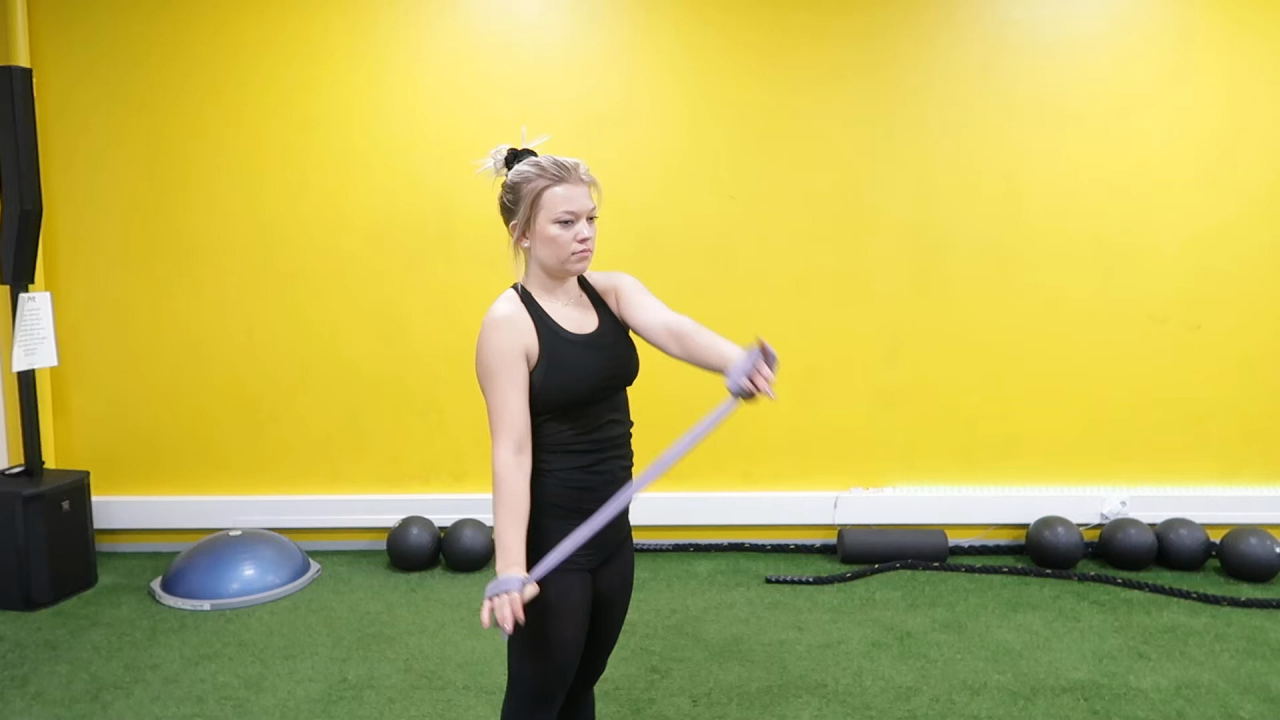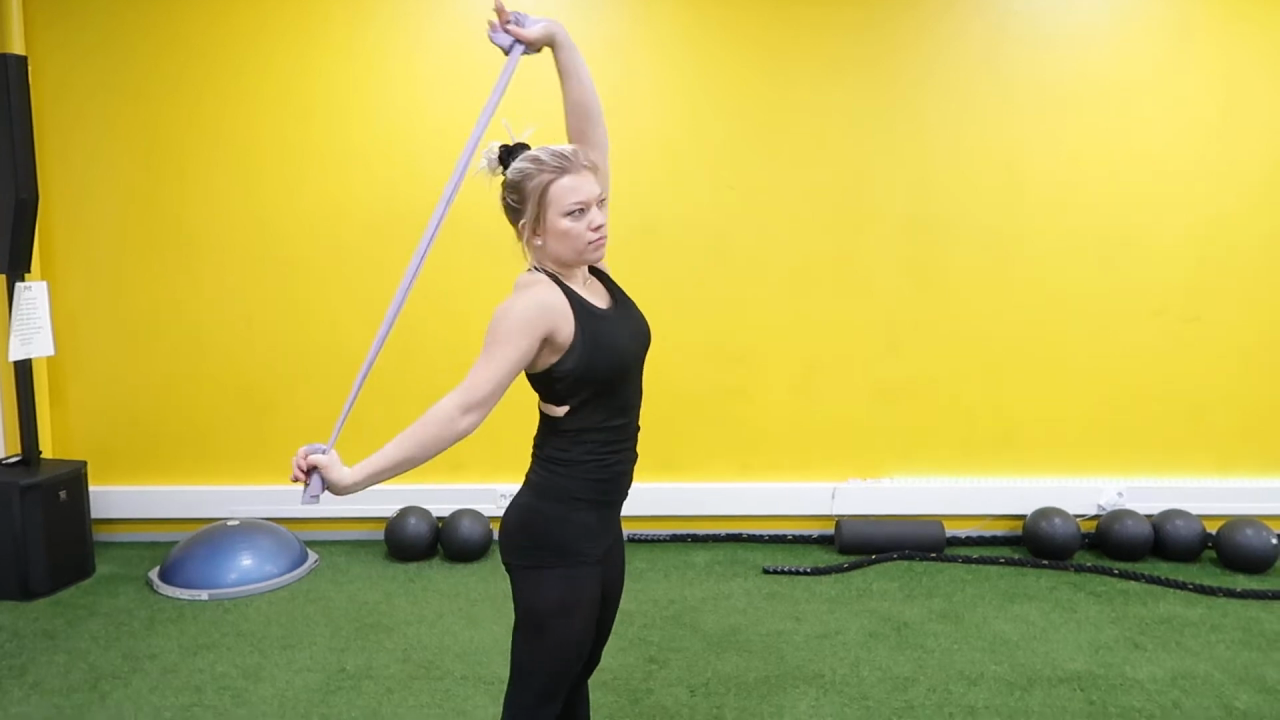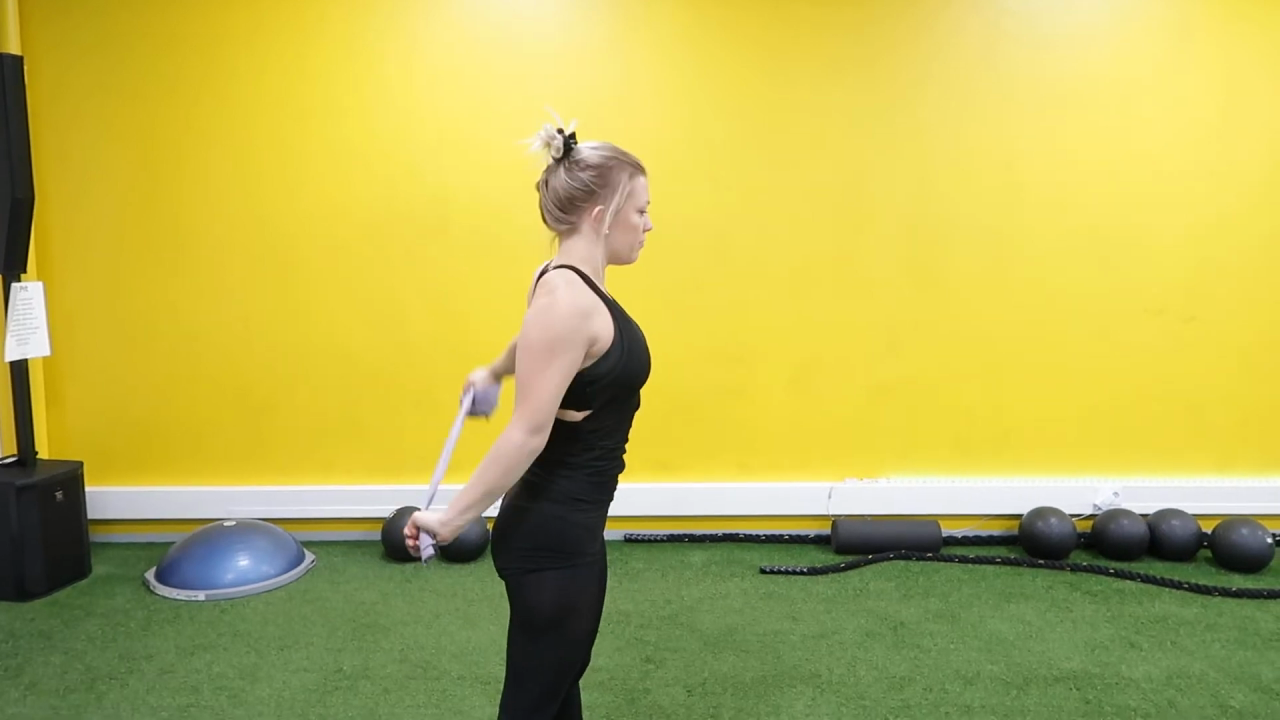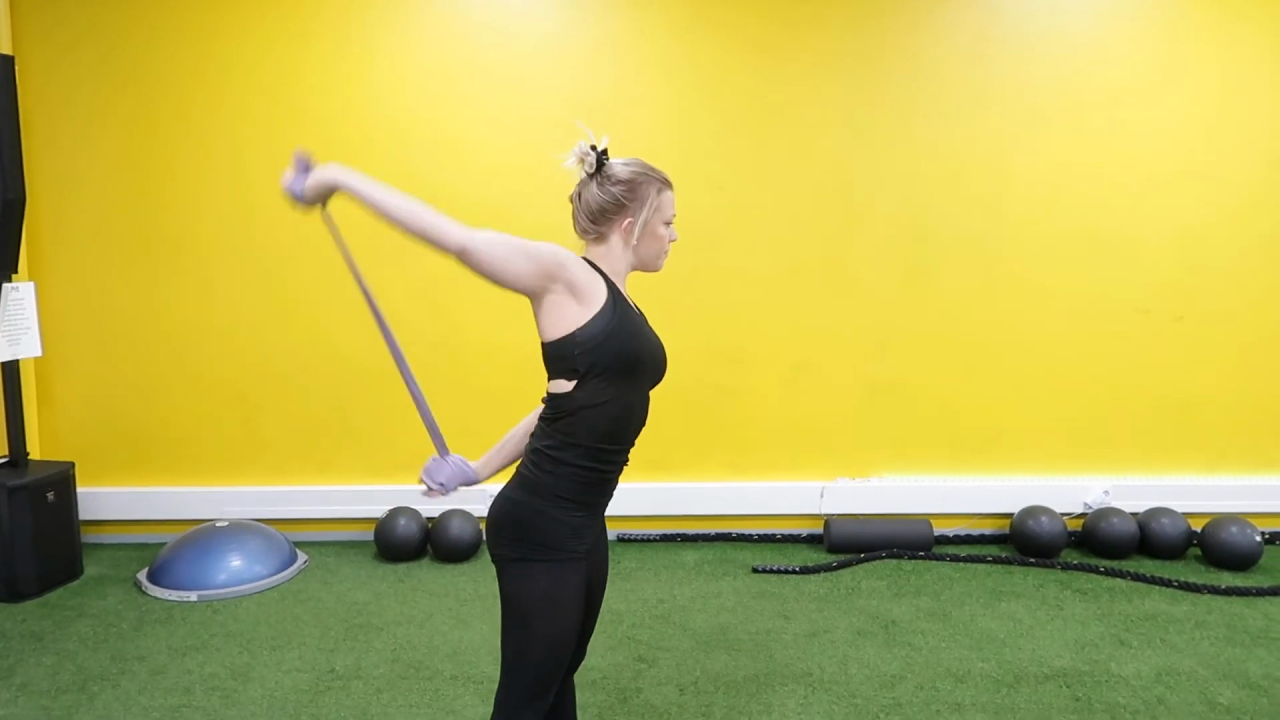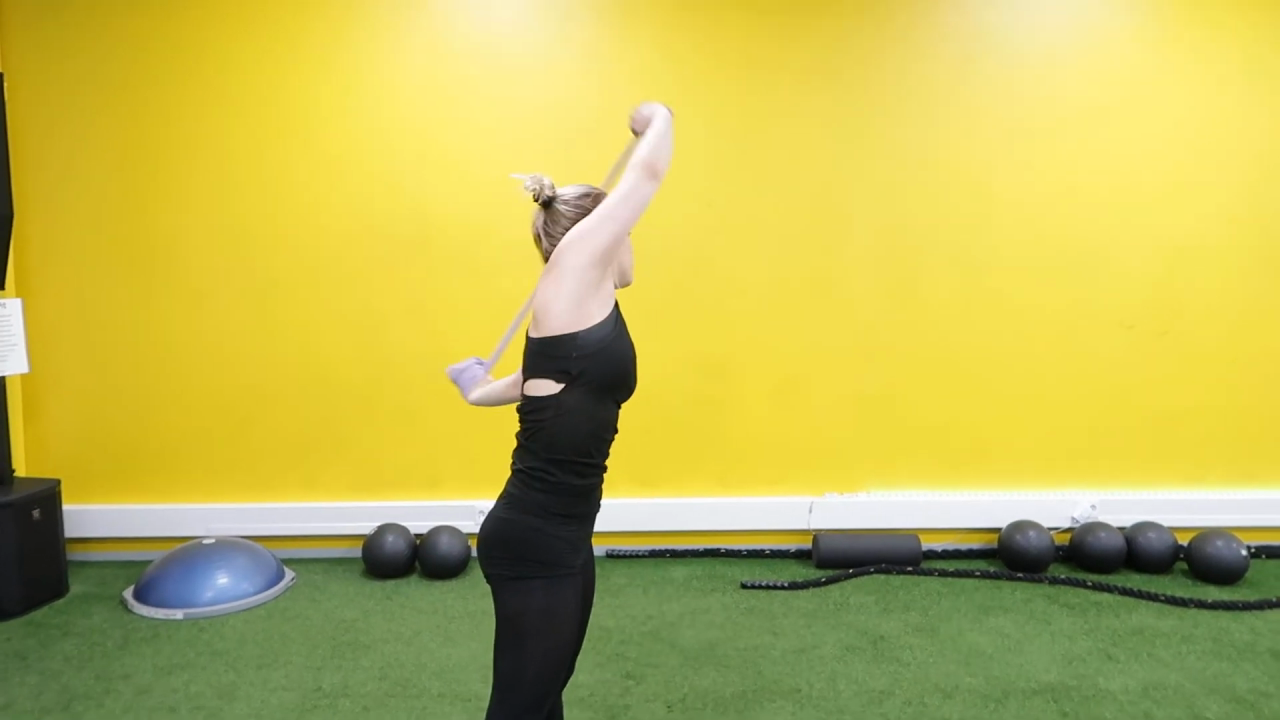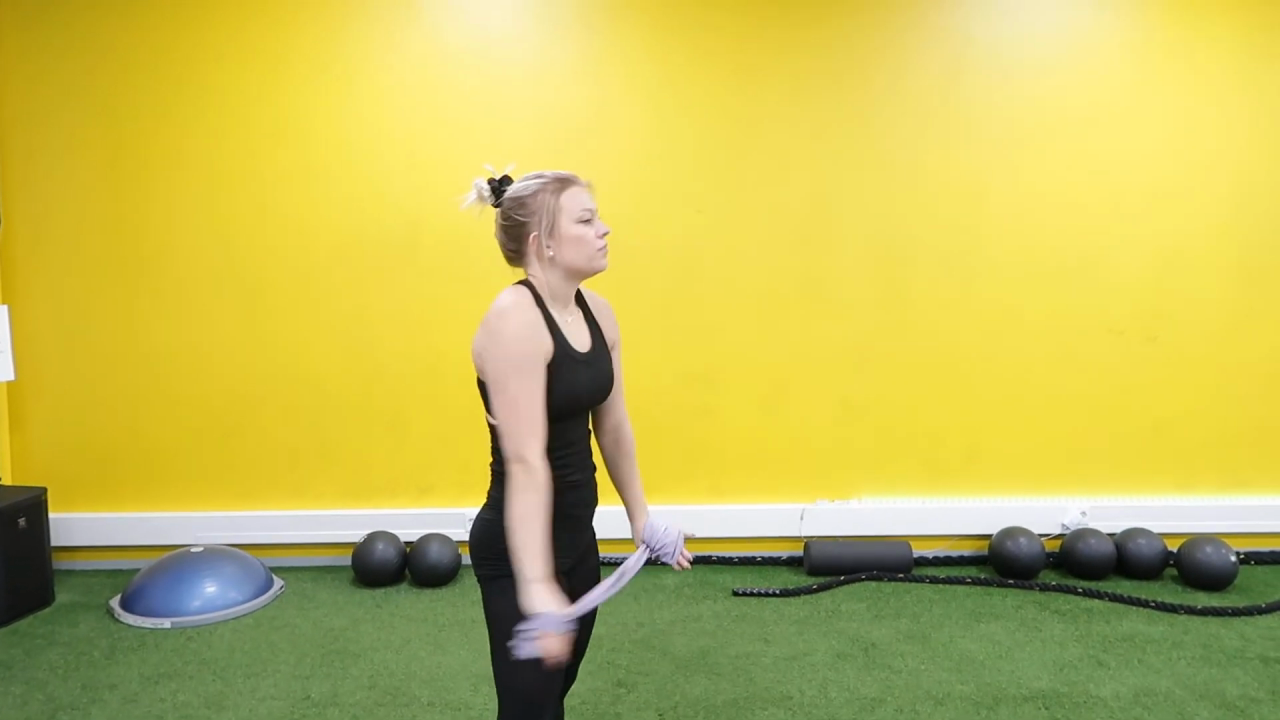
dt=0.7s
person 1, frame 1
left shoulder: (615, 292)
right shoulder: (509, 321)
left elbow: (673, 332)
right elbow: (512, 449)
left wrist: (734, 362)
right wrist: (511, 568)
left hip: (611, 530)
right hip: (554, 538)
person 1, frame 2
left shoulder: (594, 269)
right shoulder: (535, 303)
left elbow: (590, 143)
right elbow: (465, 408)
right wrist: (356, 475)
left hip: (598, 525)
right hip: (554, 532)
person 1, frame 3
left shoulder: (576, 287)
right shoulder: (567, 301)
left elbow: (531, 350)
right elbow: (529, 432)
left wrist: (491, 373)
right wrist: (453, 517)
left hip: (573, 526)
right hip: (549, 534)
person 1, frame 4
left shoulder: (615, 300)
right shoulder: (566, 276)
right elbow: (464, 240)
left wrist: (480, 466)
right wrist: (344, 178)
left hip: (580, 524)
right hip: (540, 525)
person 1, frame 5
left shoulder: (579, 308)
right shoulder: (577, 274)
left elbow: (523, 387)
right elbow: (644, 174)
left wrist: (489, 388)
right wrist: (657, 120)
left hip: (563, 537)
right hip: (535, 541)
person 1, frame 6
left shoulder: (596, 311)
right shoulder: (513, 321)
left elbow: (613, 422)
right elbow: (525, 462)
left wrist: (642, 518)
right wrist: (537, 585)
left hip: (576, 536)
right hip: (522, 546)
